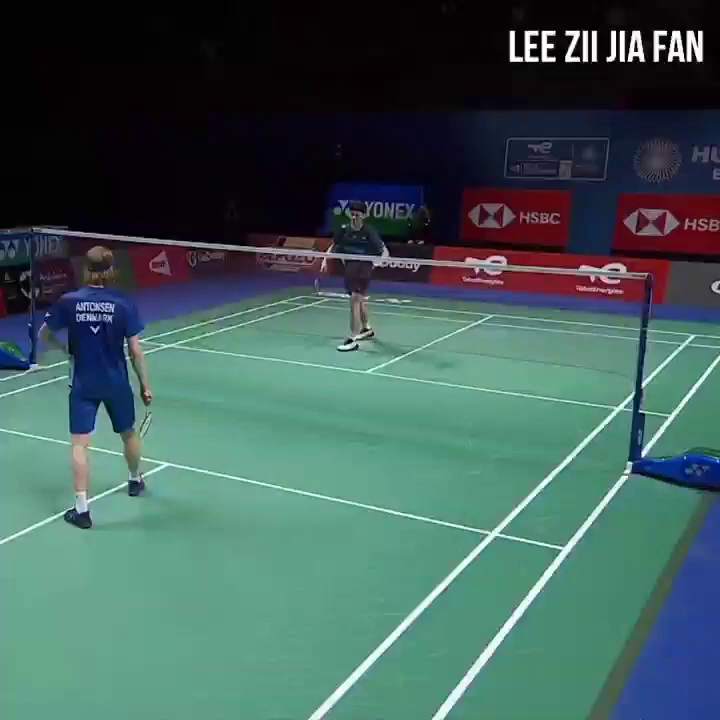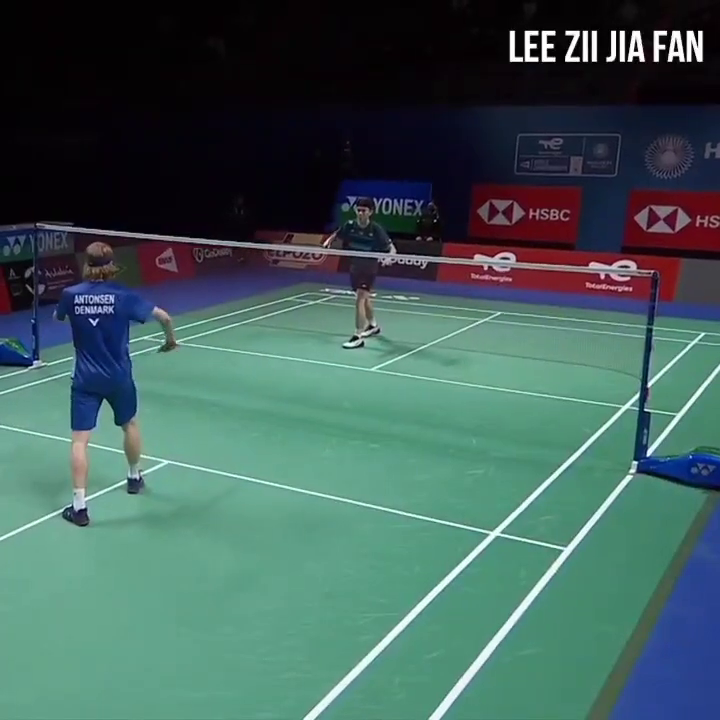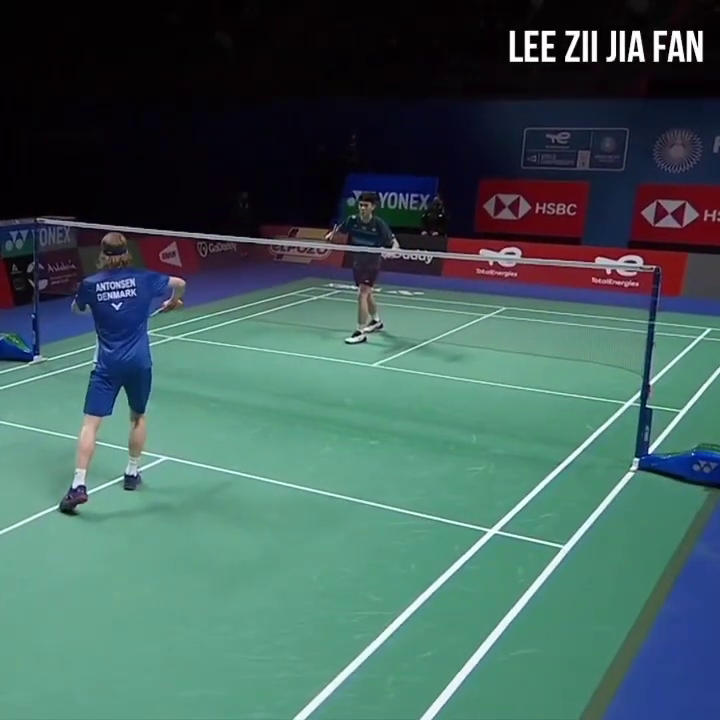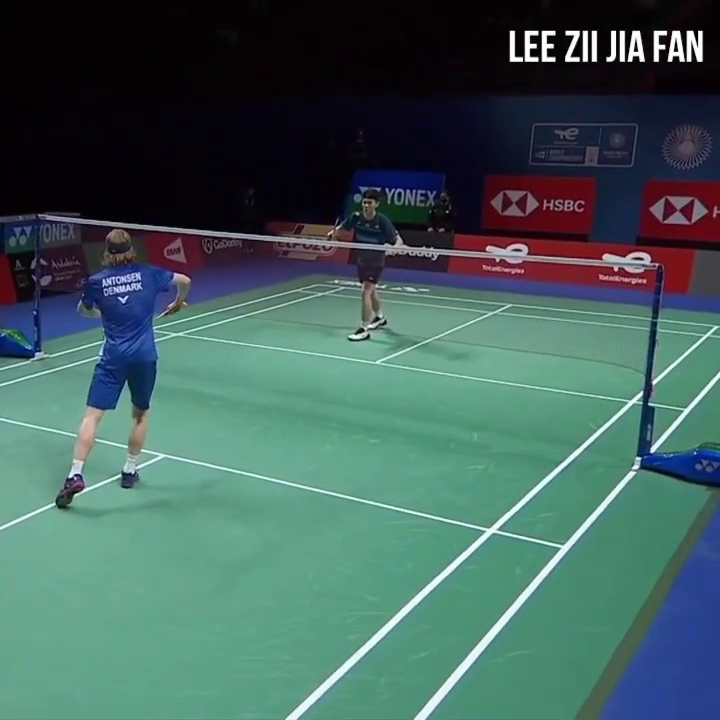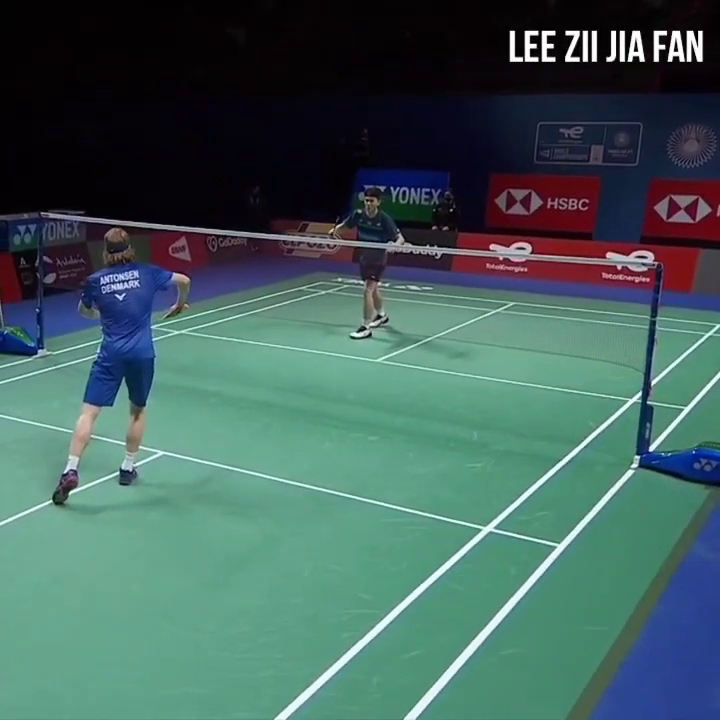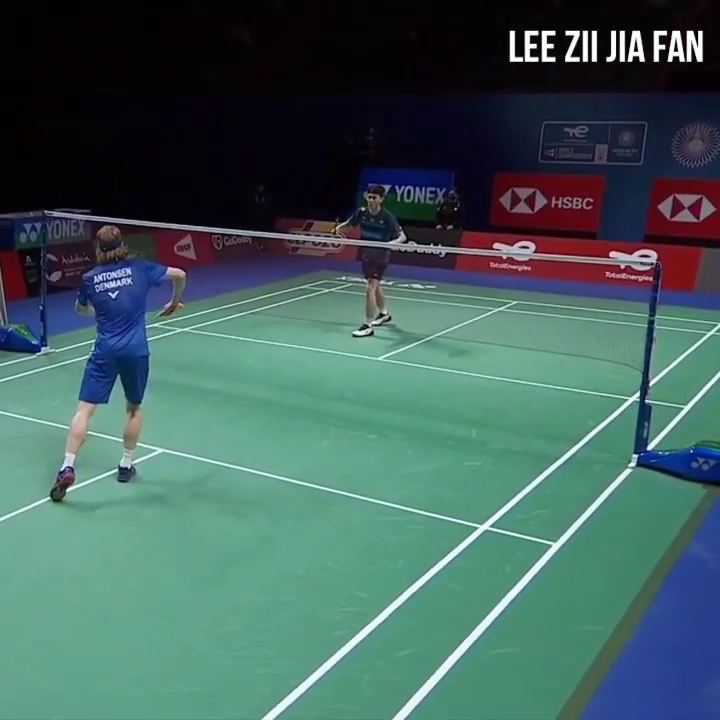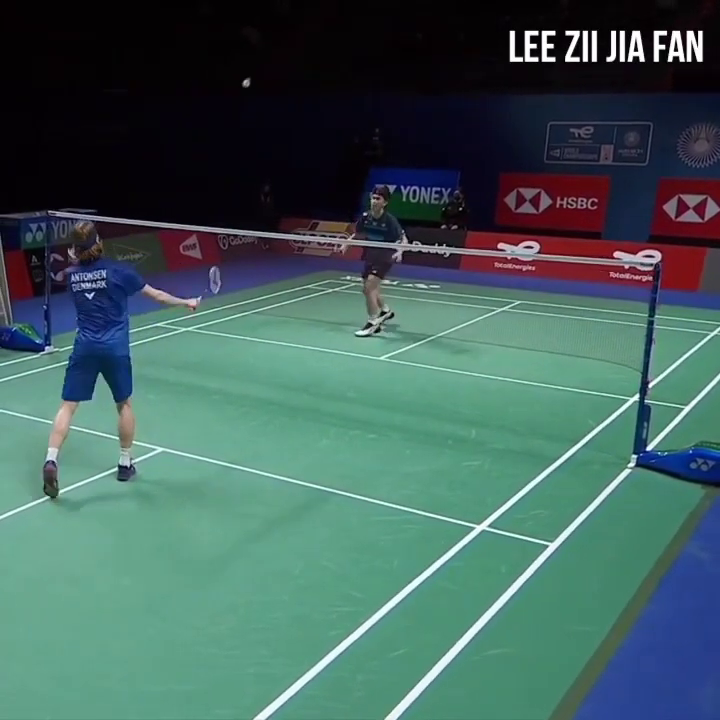
dt=0.5s
person 1, frame 1
left shoulder: (68, 301)
right shoulder: (123, 304)
left elbow: (44, 334)
right elbow: (135, 350)
right wrist: (146, 386)
left hip: (83, 385)
right hip: (116, 383)
left knee: (79, 444)
right knee: (129, 434)
left ankle: (82, 509)
right ankle: (135, 480)
person 1, frame 2
left shoulder: (70, 294)
right shoulder: (124, 296)
left elbow: (59, 318)
right elbow: (163, 317)
right wrist: (171, 339)
left hip: (85, 379)
right hip: (119, 376)
left knee: (79, 440)
right knee: (129, 425)
left ankle: (79, 506)
right ankle: (134, 477)
person 1, frame 3
left shoulder: (90, 284)
right shoulder: (142, 278)
left elbow: (77, 309)
right elbow: (180, 283)
right wrist: (173, 301)
left hip: (107, 364)
right hip: (138, 362)
left knee: (90, 423)
right knee: (138, 417)
left ankle: (79, 486)
right ankle: (132, 473)
person 1, frame 4
left shoulder: (96, 281)
right shoulder: (147, 274)
left elbow: (83, 311)
right elbow: (185, 280)
right wrist: (178, 303)
left hip: (113, 357)
right hip: (144, 356)
left knee: (92, 415)
right knee: (140, 414)
left ankle: (75, 475)
right ankle: (130, 471)
person 1, frame 5
left shoulder: (96, 280)
right shoulder: (146, 272)
left elbow: (83, 311)
right elbow: (184, 280)
right wrist: (180, 304)
left hip: (111, 353)
right hip: (141, 353)
left knee: (89, 412)
right knee: (138, 411)
left ankle: (70, 471)
right ankle: (127, 468)
person 1, frame 6
left shoulder: (90, 278)
right shoulder: (140, 269)
left elbow: (81, 309)
right elbow: (179, 275)
right wrist: (174, 303)
left hip: (105, 350)
right hip: (135, 350)
left knee: (85, 409)
right knee: (134, 408)
left ankle: (67, 468)
right ankle: (126, 465)
person 1, frame 7
left shoulder: (71, 275)
right shoulder: (118, 270)
right elbow: (156, 296)
left wrist: (77, 263)
right wrist: (187, 303)
left hip: (84, 349)
right hip: (115, 348)
left knee: (67, 407)
right knee: (124, 405)
left ankle: (51, 461)
right ankle: (125, 464)
